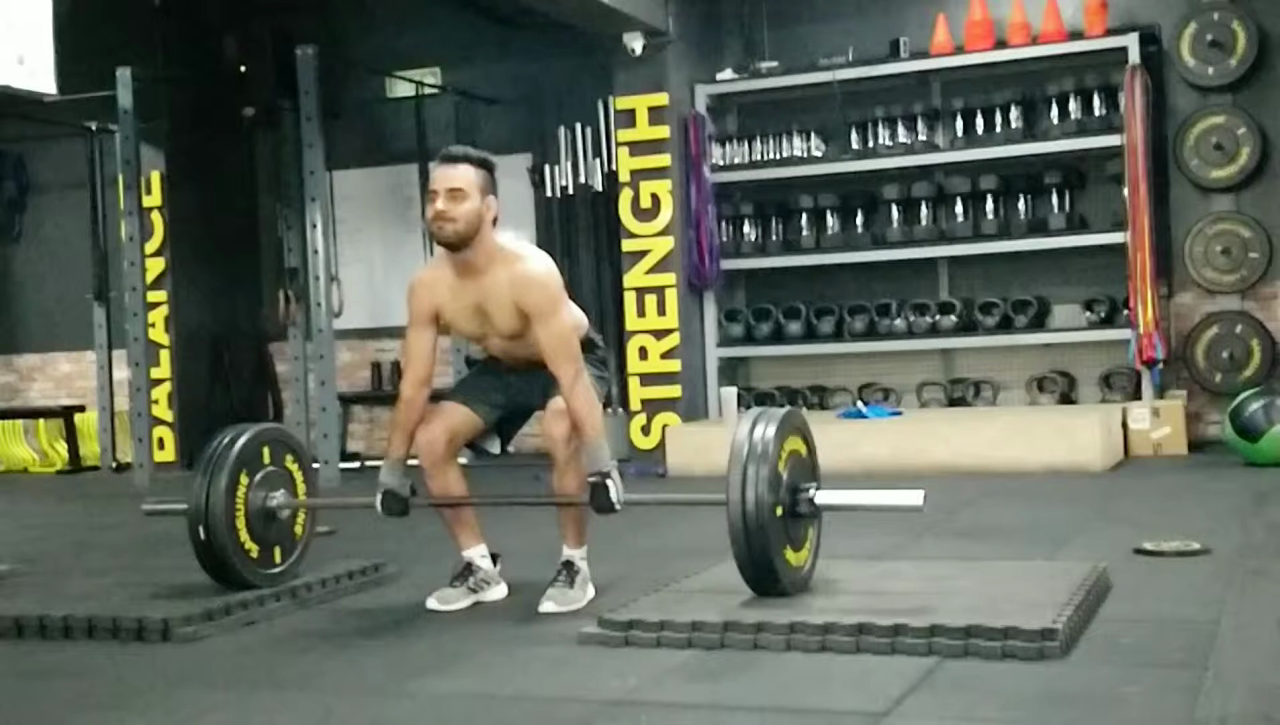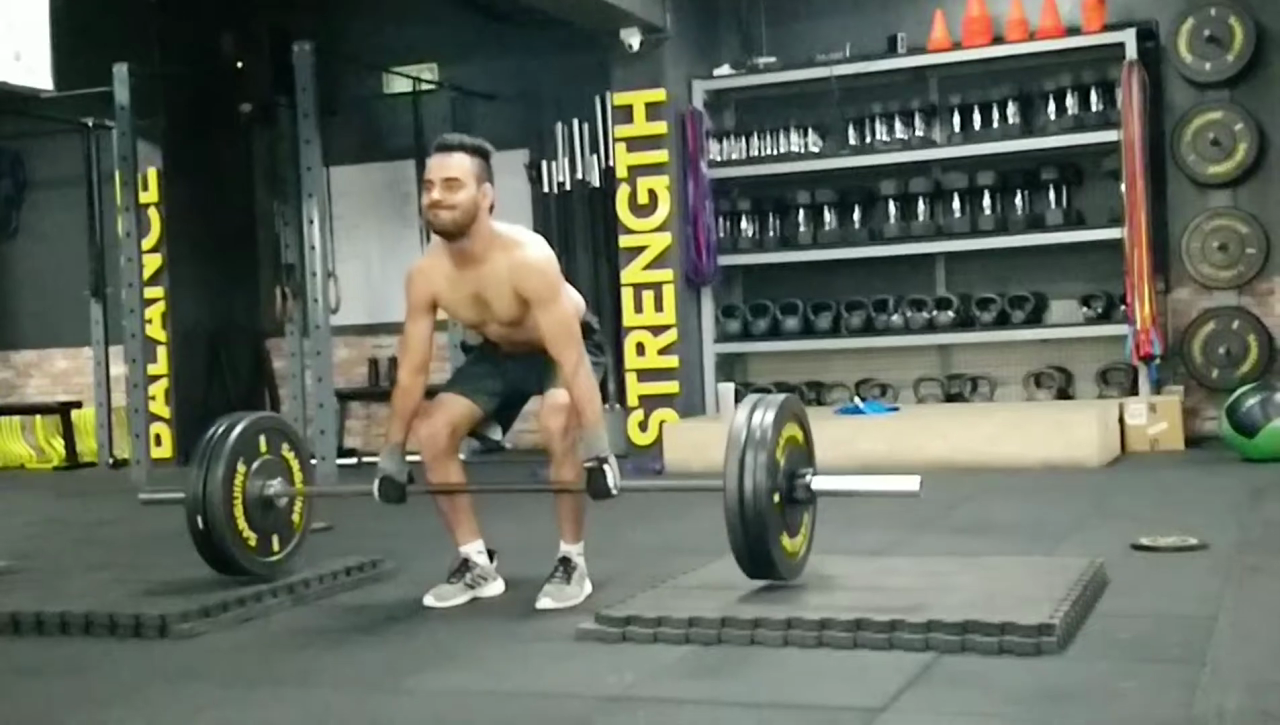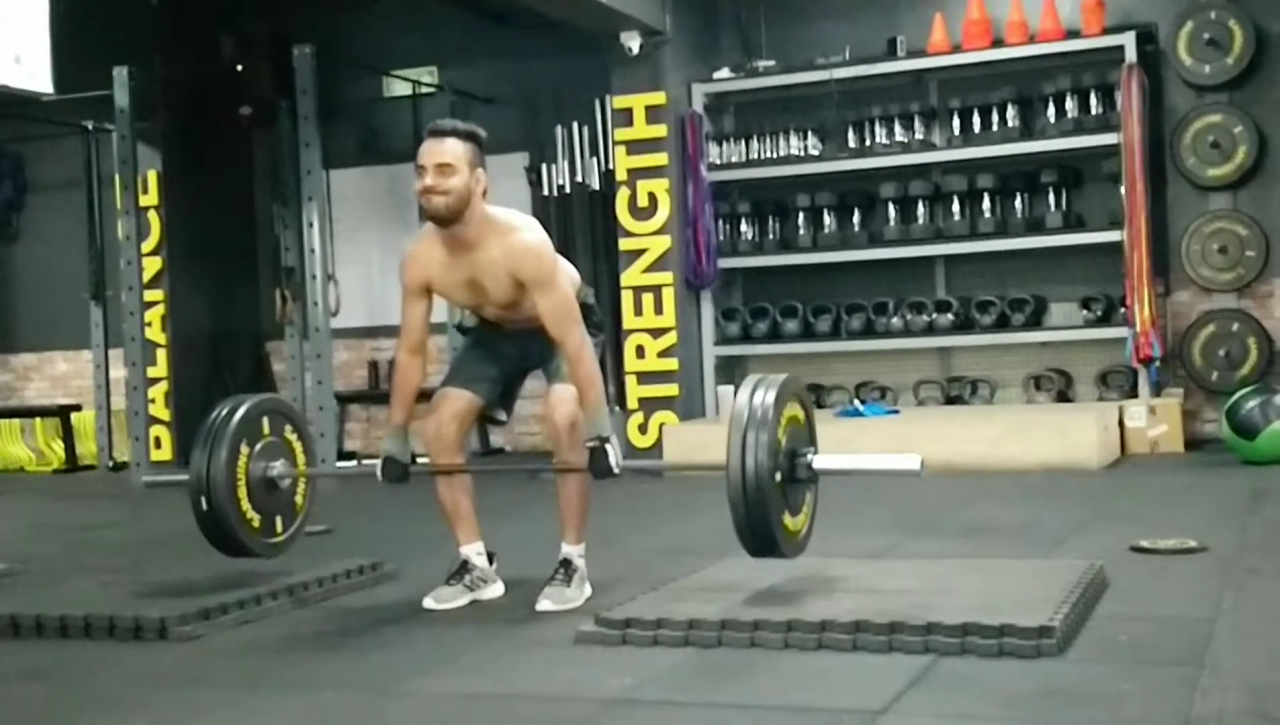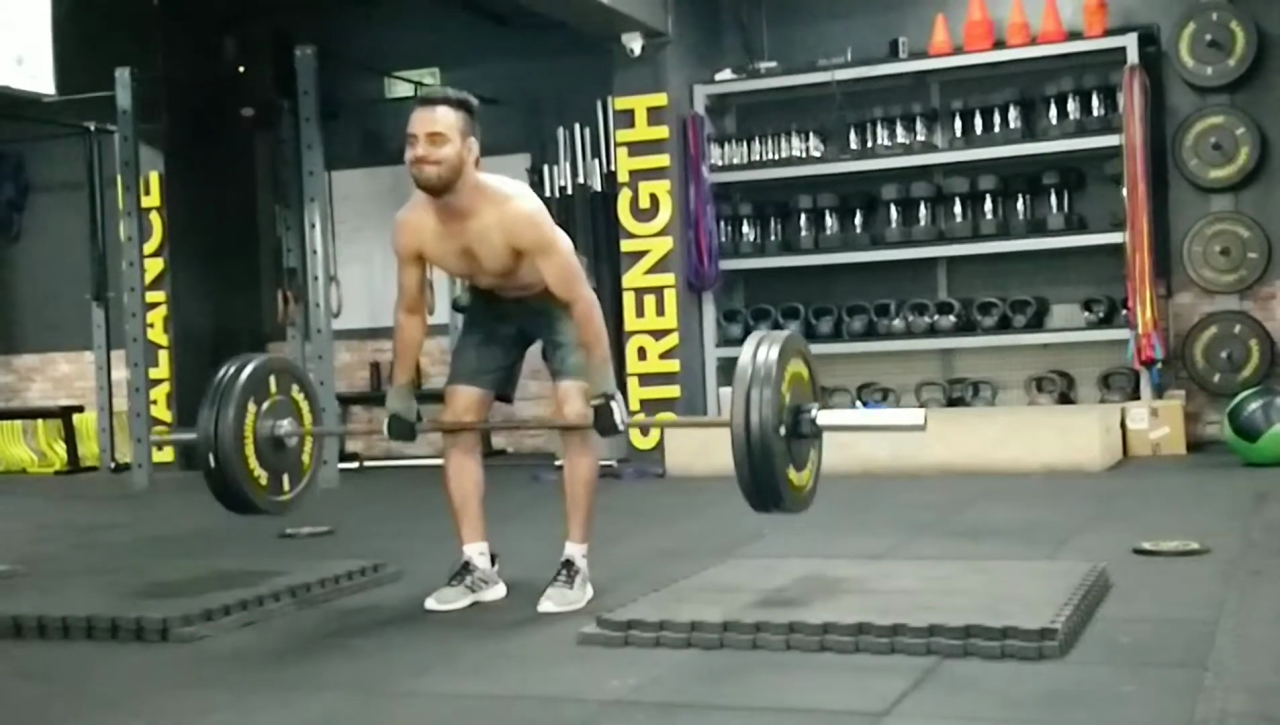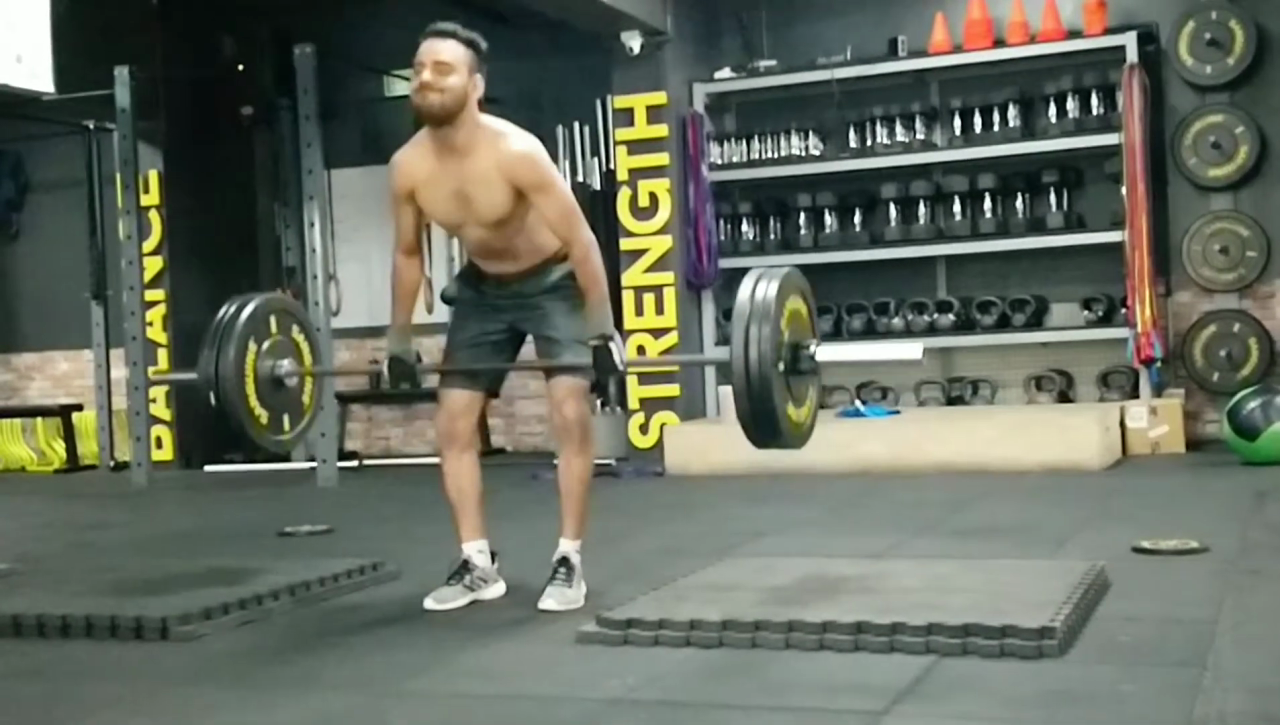
dt=0.5s
person 1, frame 1
left shoulder: (531, 273)
right shoulder: (426, 286)
left elbow: (570, 376)
right elbow: (413, 383)
left wrist: (601, 465)
right wrist: (393, 469)
left hip: (573, 360)
right hip: (501, 368)
left knee: (561, 432)
right knee: (430, 439)
left ankle: (574, 566)
right ankle: (480, 566)
person 1, frame 2
left shoulder: (529, 259)
right shoulder: (425, 274)
left elbow: (570, 360)
right elbow: (411, 370)
left wrist: (598, 449)
right wrist: (391, 456)
left hip: (567, 346)
right hip: (499, 353)
left knee: (557, 423)
right knee: (431, 432)
left ankle: (571, 562)
right ankle: (477, 563)
person 1, frame 3
left shoulder: (523, 242)
right shoulder: (419, 258)
left elbow: (572, 342)
right elbow: (411, 351)
left wrist: (600, 430)
right wrist: (395, 439)
left hip: (563, 322)
right hip: (494, 331)
left knee: (563, 421)
right knee: (440, 428)
left ankle: (572, 564)
right ankle: (476, 565)
person 1, frame 4
left shoulder: (516, 210)
right shoulder: (411, 224)
left elbow: (580, 300)
right elbow: (409, 310)
left wrist: (604, 389)
right wrist: (400, 397)
left hip: (558, 298)
right hip: (490, 305)
left knee: (574, 415)
right knee: (457, 423)
left ankle: (574, 565)
right ankle: (479, 566)
person 1, frame 5
left shoulder: (517, 152)
right shoulder: (408, 165)
left elbow: (581, 242)
right elbow: (408, 254)
left wrist: (603, 331)
right wrist: (398, 338)
left hip: (552, 282)
right hip: (481, 290)
left knee: (570, 413)
right knee: (453, 423)
left ankle: (568, 562)
right ankle: (478, 564)
